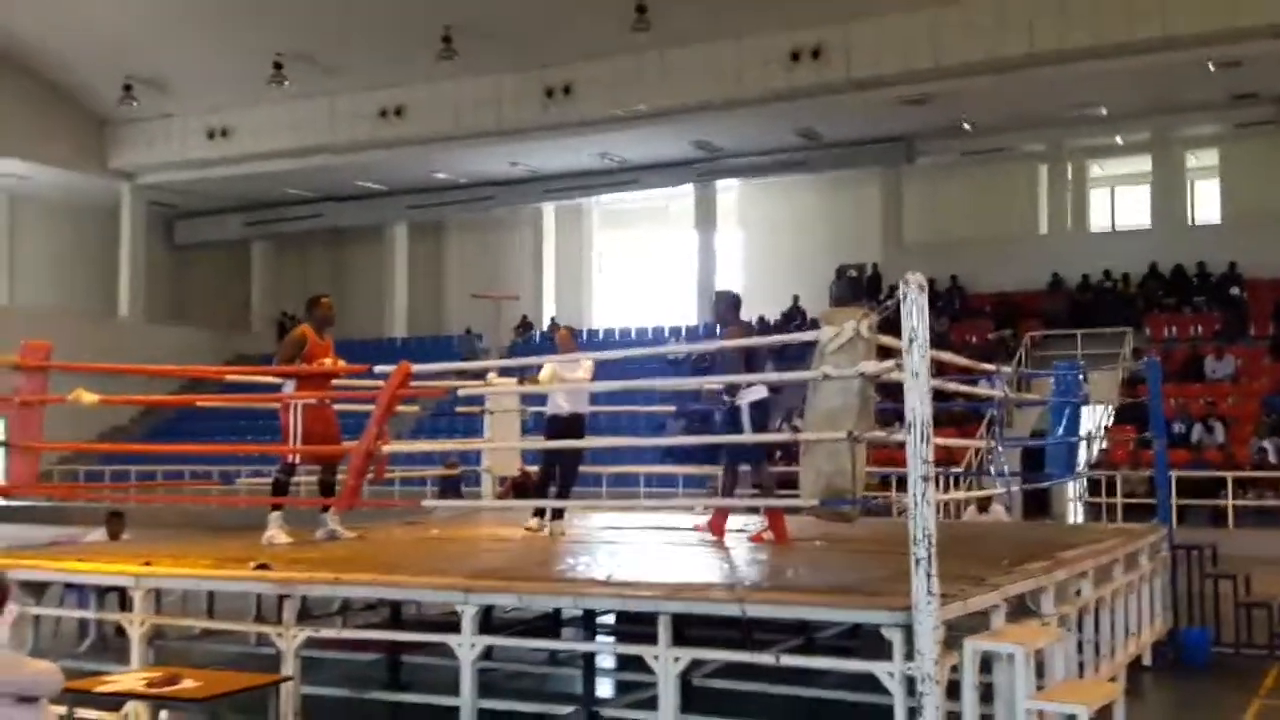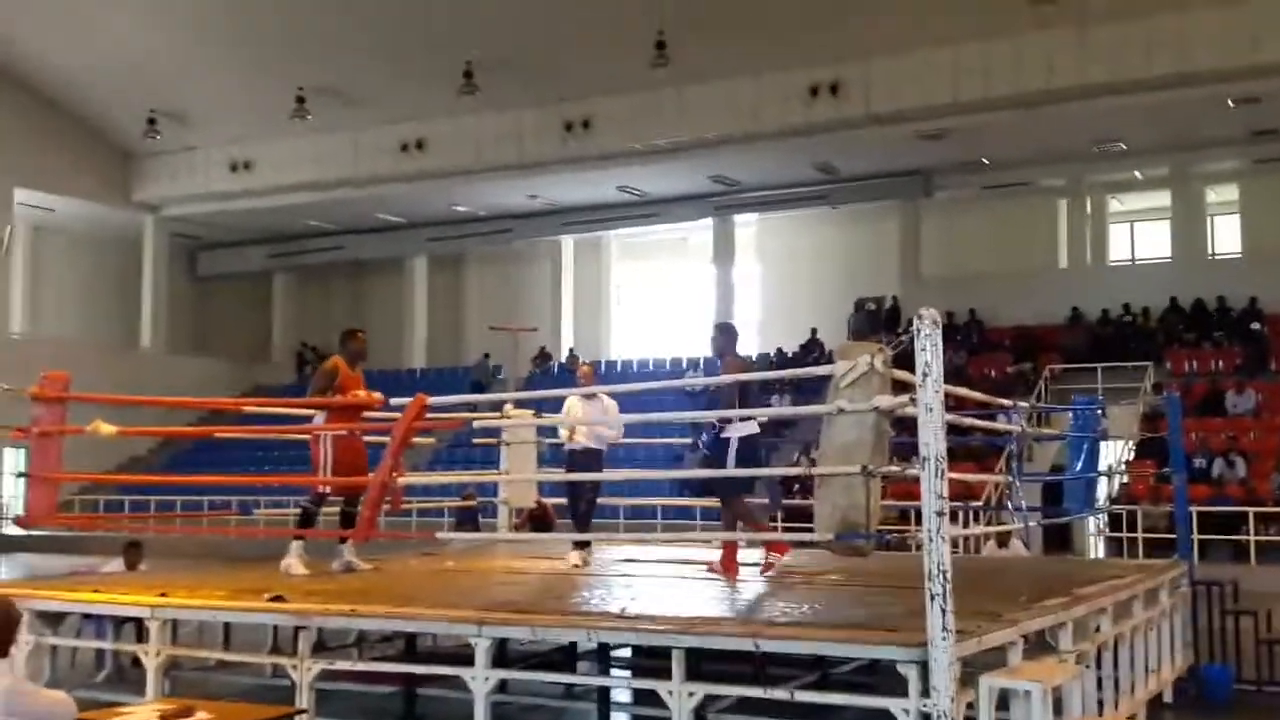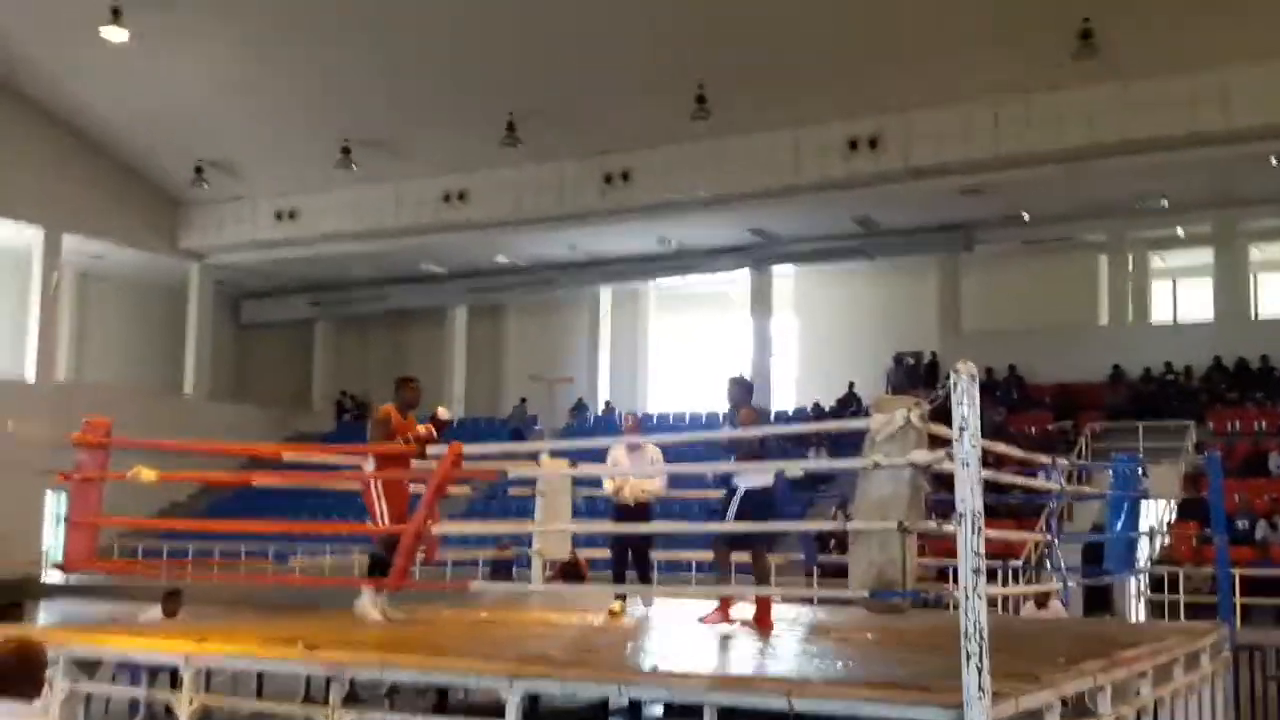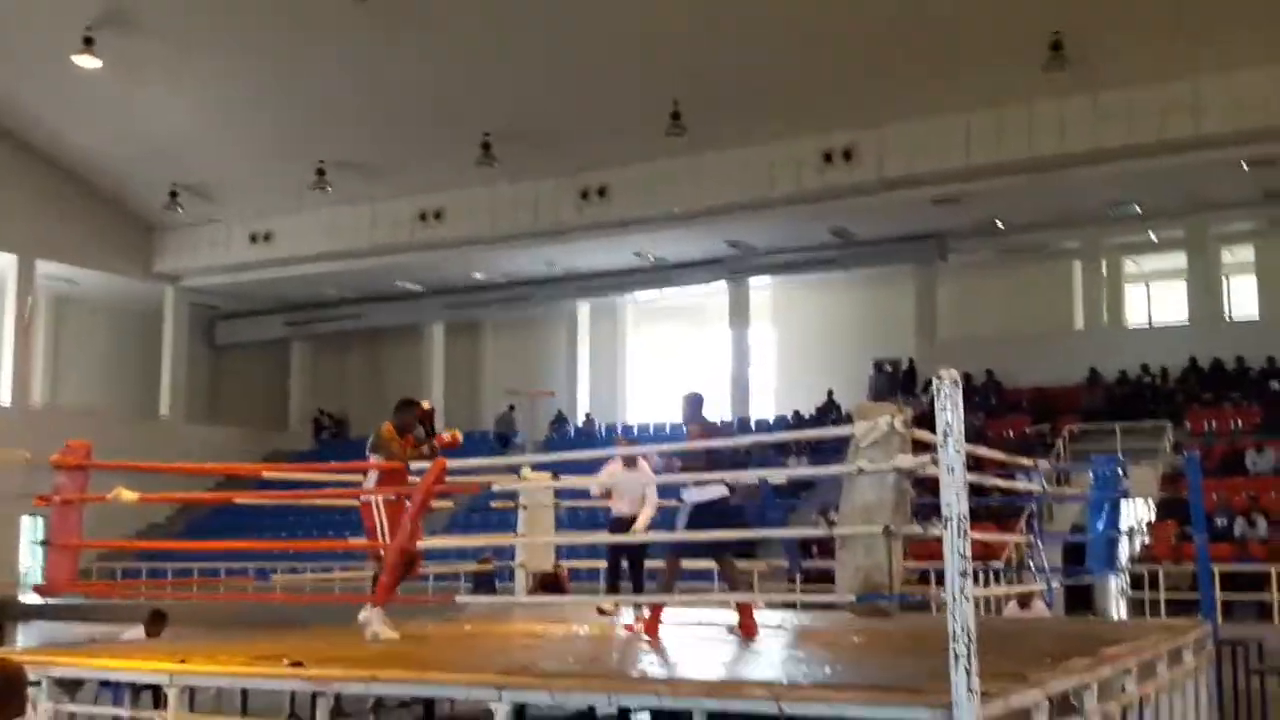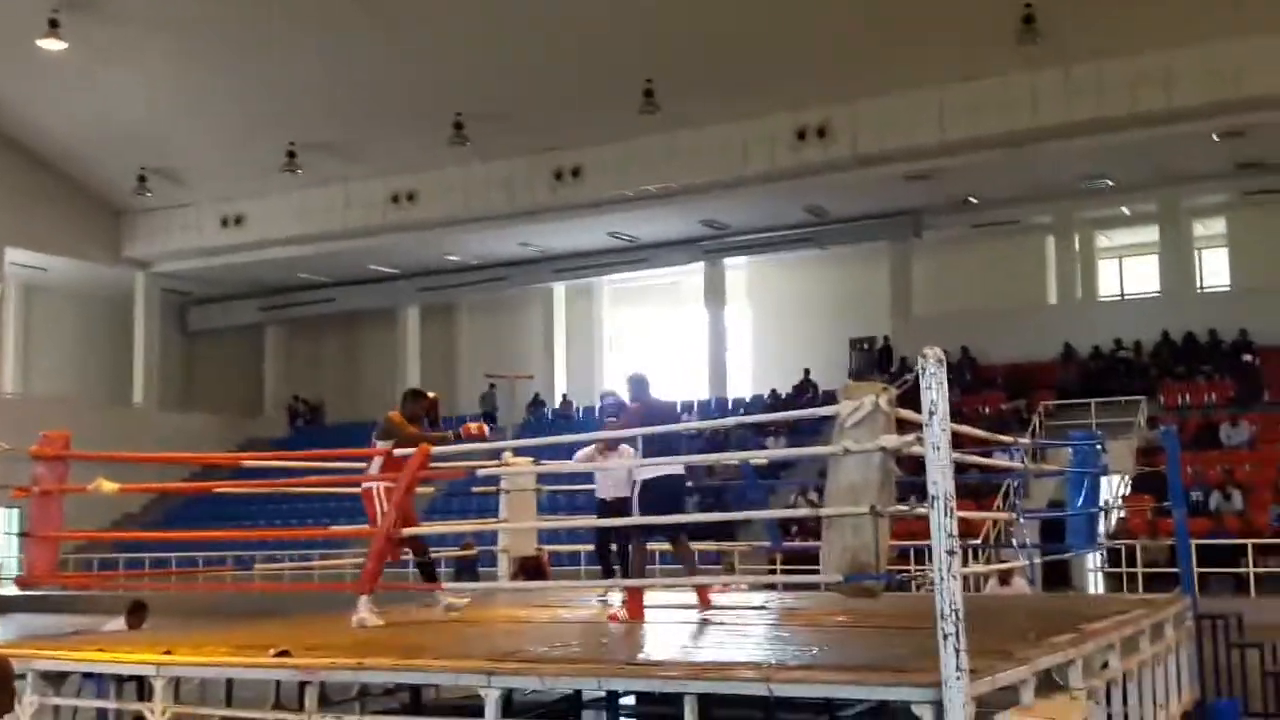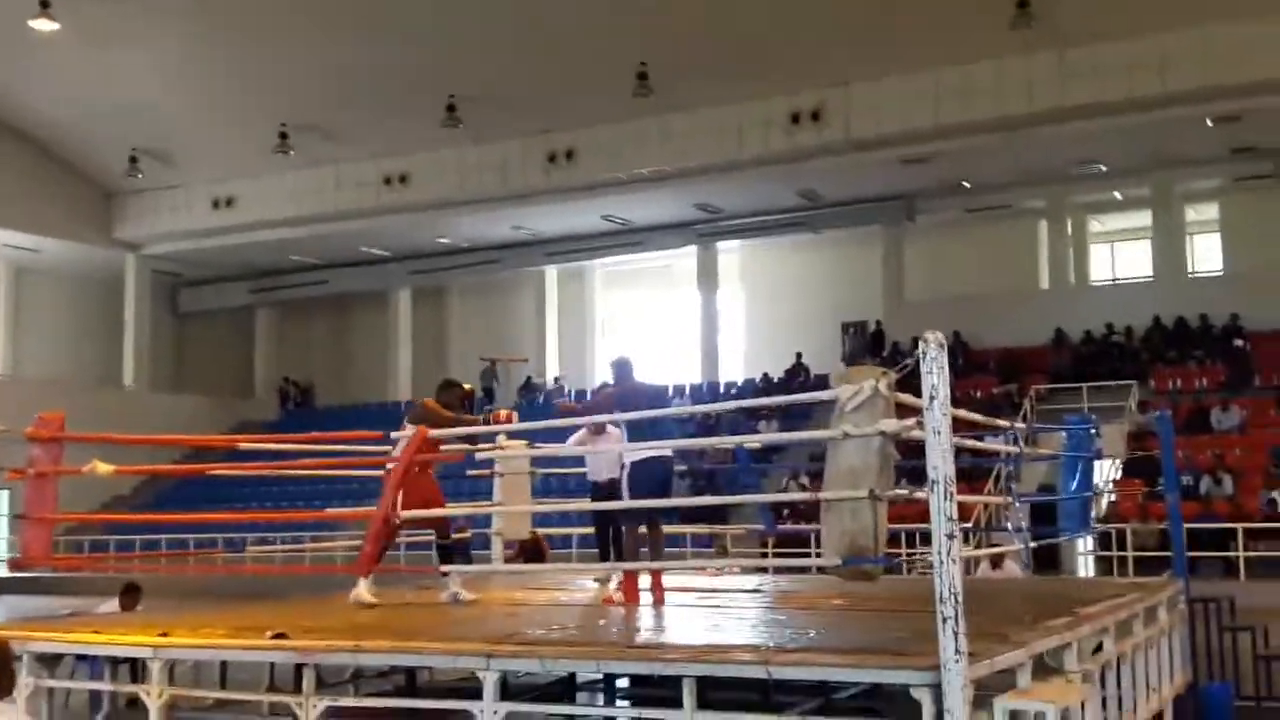
dt=0.3s
person 1, frame 1
left shoulder: (733, 331)
right shoulder: (744, 329)
left elbow: (735, 369)
left wrist: (729, 401)
left hip: (746, 401)
right hip: (751, 398)
left knee: (757, 463)
right knee: (731, 461)
person 1, frame 2
left shoulder: (731, 363)
right shoulder: (737, 363)
left elbow: (730, 403)
left wrist: (714, 429)
right wrist: (717, 429)
left hip: (736, 437)
right hip: (737, 436)
left knee: (731, 498)
right knee: (727, 497)
left ankle: (775, 546)
right ankle: (727, 562)
person 1, frame 3
left shoulder: (745, 415)
right shoulder: (752, 415)
left elbow: (751, 450)
left hip: (749, 487)
right hip: (762, 486)
left knee: (722, 545)
right knee: (758, 550)
left ankle: (723, 608)
right ankle: (762, 617)
person 1, frame 4
left shoulder: (695, 430)
right shoulder: (711, 428)
left elbow: (698, 465)
left wrist: (674, 465)
right wrist: (682, 463)
left hip: (701, 500)
right hip: (719, 498)
left knee: (673, 558)
right knee: (724, 559)
left ankle: (652, 622)
right ankle: (747, 623)
person 1, frame 5
left shoulder: (636, 409)
right shoulder: (670, 407)
left wrist: (620, 420)
left hip: (652, 477)
right hip: (676, 474)
left knee: (638, 539)
right knee: (677, 535)
left ankle: (632, 606)
right ankle: (701, 592)
person 1, frame 6
left shoulder: (616, 393)
right shoulder: (658, 392)
left elbow: (582, 411)
left wrist: (561, 406)
left hip: (640, 461)
right hip: (664, 457)
left knee: (632, 523)
right knee: (654, 522)
left ankle: (629, 589)
right ankle: (657, 586)
person 2, frame 1
left shoulder: (328, 340)
right shoulder: (299, 335)
right elbow: (279, 367)
left wrist: (337, 369)
right wrist: (312, 368)
left hip: (322, 404)
right hip: (299, 403)
left knee: (331, 459)
right knee: (291, 460)
left ankle: (329, 522)
right ankle: (274, 524)
person 2, frame 2
left shoulder: (358, 373)
right shoulder: (331, 367)
right elbow: (313, 399)
right wrist: (346, 399)
left hip: (352, 435)
right hip: (330, 435)
left knee: (353, 492)
right knee: (321, 492)
left ankle: (346, 553)
right ankle: (294, 554)
person 2, frame 3
left shoulder: (410, 419)
right shoulder: (384, 414)
left elbow: (421, 450)
right elbow: (376, 447)
left wrist: (436, 428)
right wrist: (407, 439)
left hip: (398, 482)
right hip: (378, 481)
left knee: (396, 540)
right knee: (388, 536)
left ankle: (377, 602)
right ankle: (368, 595)
person 2, frame 4
left shoulder: (408, 437)
right shoulder: (383, 434)
left elbow: (425, 453)
right elbow: (401, 459)
left wrist: (428, 425)
right wrist: (432, 447)
left hip: (396, 500)
right hip: (378, 500)
left knee: (410, 557)
right knee: (388, 557)
left ankle: (372, 607)
right ankle: (376, 621)
person 2, frame 5
left shoulder: (411, 426)
right shoulder: (391, 422)
left elbow: (431, 444)
right elbow: (421, 439)
left wrist: (434, 417)
right wrist: (458, 435)
left hip: (397, 489)
right hip: (379, 489)
left knee: (418, 542)
left ankle: (439, 597)
right ankle: (363, 608)
person 2, frame 6
left shoulder: (445, 419)
right shoulder: (424, 408)
right elbow: (456, 421)
left wrist: (468, 405)
right wrist: (487, 419)
left hip: (423, 473)
right hip: (402, 472)
left knee: (443, 526)
right knee: (390, 526)
left ankle: (453, 587)
right ankle: (363, 584)
person 3, frame 1
left shoulder: (586, 364)
right shoulder: (551, 363)
left elbow: (581, 380)
right elbow: (542, 380)
left wrist: (561, 377)
right wrist: (537, 381)
left hip: (575, 420)
right hip: (555, 418)
left knee: (568, 471)
right knee: (547, 467)
left ankle: (557, 517)
right ankle: (538, 516)
person 3, frame 2
left shoulder: (608, 404)
right shoulder: (570, 402)
left elbow: (617, 433)
right elbow: (562, 428)
left wrist: (596, 430)
right wrist: (567, 434)
left hip: (594, 455)
right hip: (573, 456)
left knee: (586, 499)
right knee: (574, 501)
left ankle: (579, 547)
right ankle: (582, 546)
person 3, frame 3
left shoulder: (653, 453)
right shoulder: (615, 452)
left elbow: (661, 484)
right elbow: (607, 480)
left wrist: (641, 486)
right wrist: (613, 489)
left hip: (642, 507)
right hip: (621, 507)
left knee: (640, 552)
right knee: (618, 551)
right ankle: (619, 598)
person 3, frame 4
left shoulder: (646, 471)
right shoulder: (612, 467)
left elbow: (651, 501)
right elbow: (595, 488)
left wrist: (641, 524)
right wrist: (602, 490)
left hip: (637, 521)
right hip: (617, 520)
left knee: (636, 564)
right knee: (613, 560)
right ankle: (611, 601)
person 3, frame 5
left shoulder: (628, 452)
right shoulder: (596, 451)
right elbow: (576, 460)
left wrist: (635, 501)
right wrist: (595, 449)
left hip: (622, 502)
right hip: (602, 503)
left knee: (622, 545)
right knee: (601, 546)
right ankle: (608, 579)
person 3, frame 6
left shoulder: (616, 434)
right shoulder: (585, 435)
right elbow: (570, 444)
right wrist: (586, 430)
left hip: (614, 484)
right hip: (596, 485)
left knee: (616, 527)
right knee: (600, 527)
